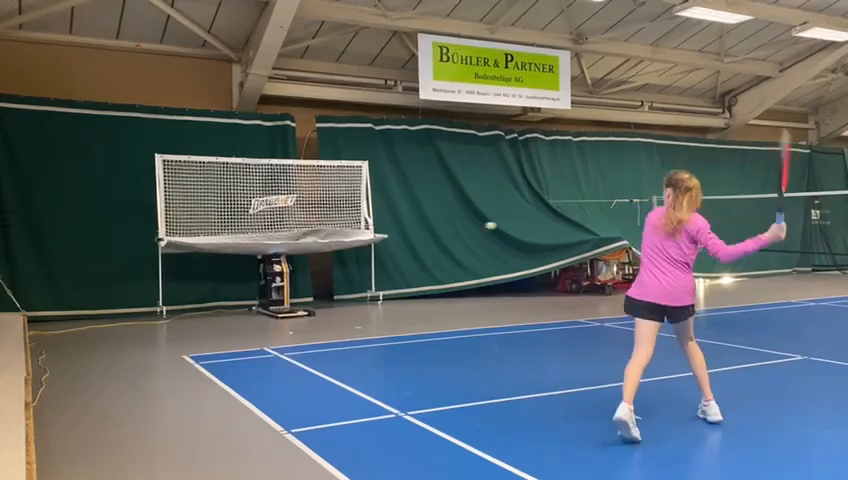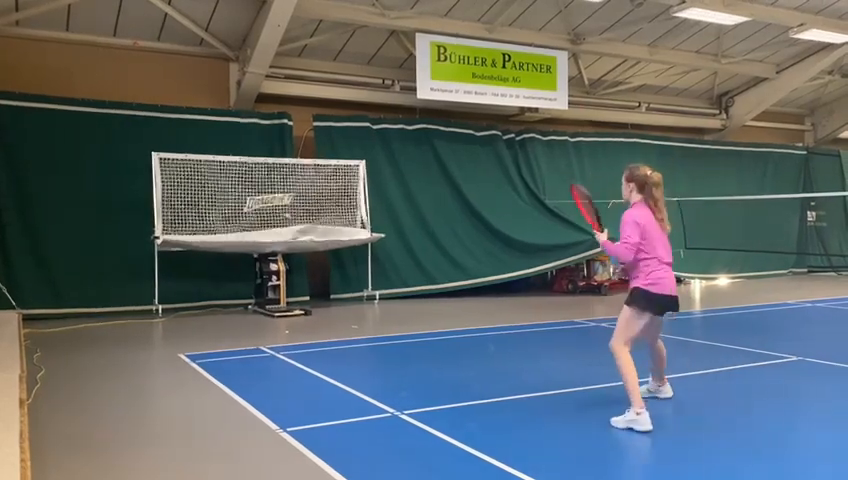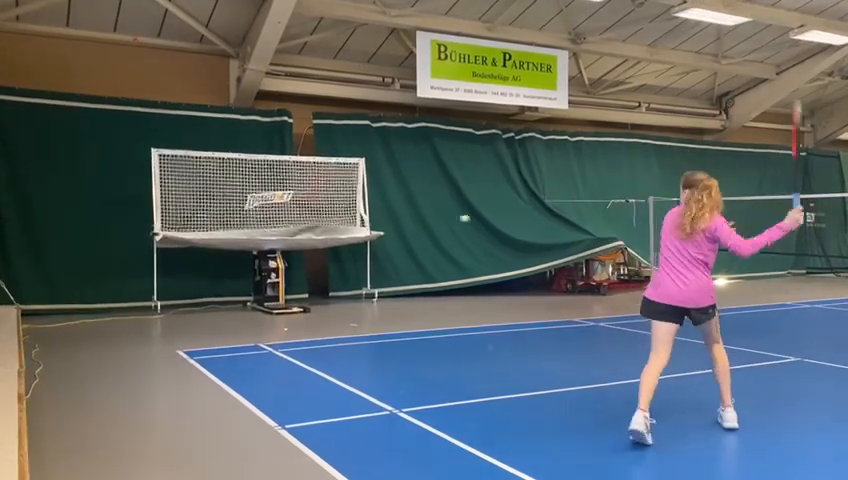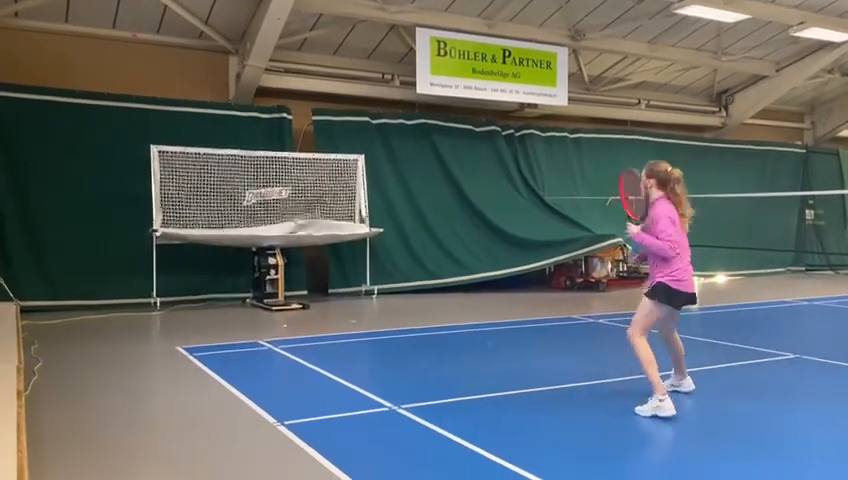
dt=1s
person 1, frame 1
left shoulder: (650, 217)
right shoulder: (696, 222)
right elbow: (725, 254)
right wrist: (768, 236)
left hip: (646, 294)
right hip: (680, 294)
left knee: (641, 355)
right knee: (688, 344)
left ankle: (626, 407)
right ankle: (709, 404)
person 1, frame 2
left shoulder: (632, 215)
right shoulder: (654, 214)
left elbow: (624, 255)
left wrist: (603, 241)
right wrist: (640, 265)
left hip: (649, 288)
right hip: (667, 287)
left knee: (618, 345)
right knee: (651, 337)
left ankle: (638, 412)
right ankle: (660, 384)
person 1, frame 3
left shoulder: (671, 217)
right shoulder: (714, 221)
right elbow: (745, 249)
right wrist: (786, 225)
left hip: (662, 296)
right hip: (699, 296)
left knee: (657, 358)
right knee: (715, 346)
left ankle: (641, 415)
right ankle: (727, 409)
person 1, frame 4
left shoulder: (660, 210)
right shoulder: (671, 208)
left elbow: (667, 249)
left wrist: (636, 235)
right wrist: (644, 255)
left hip: (669, 282)
right hip: (681, 282)
left knee: (636, 334)
right knee: (666, 330)
left ankle: (661, 399)
right ankle: (681, 378)
